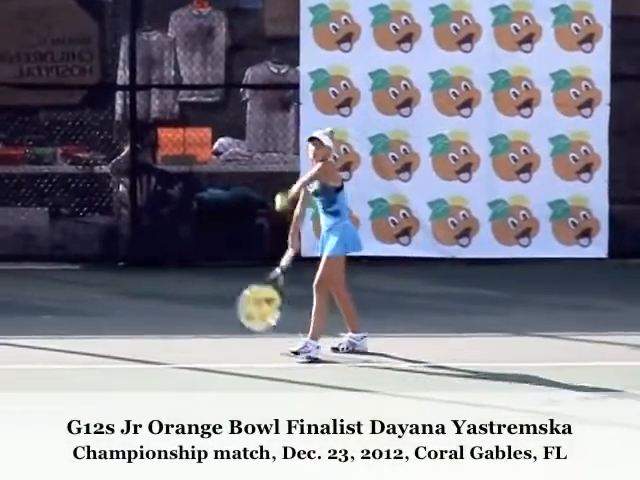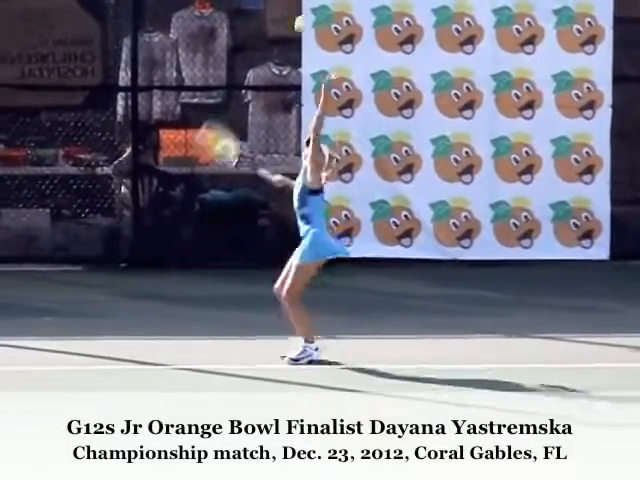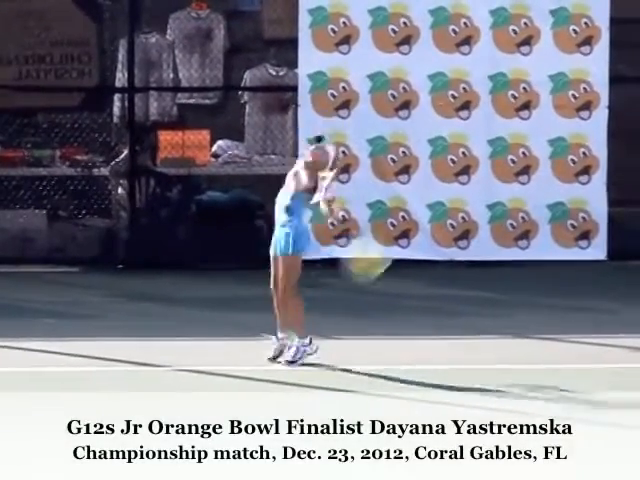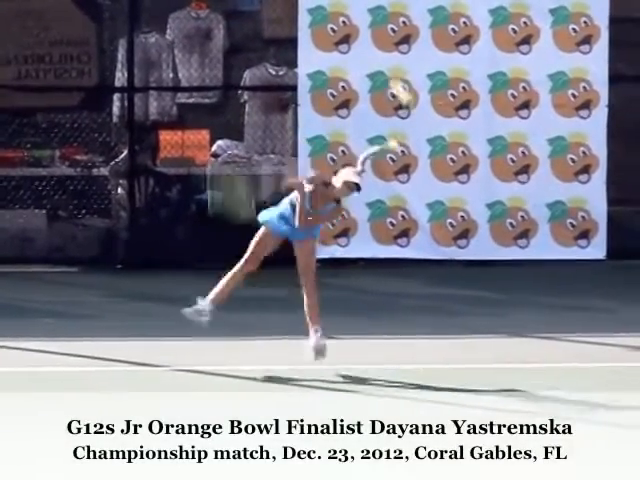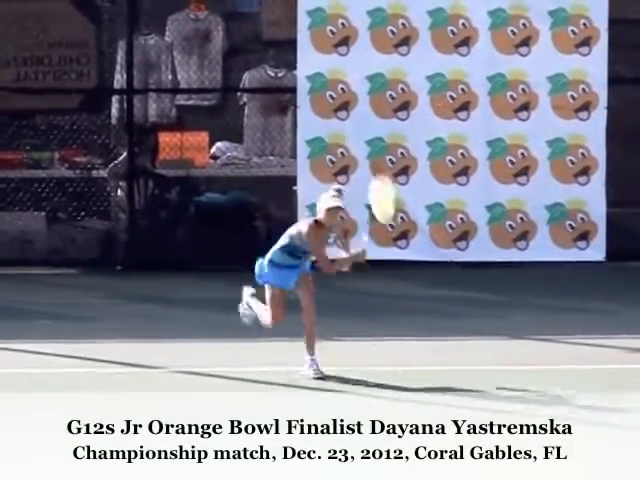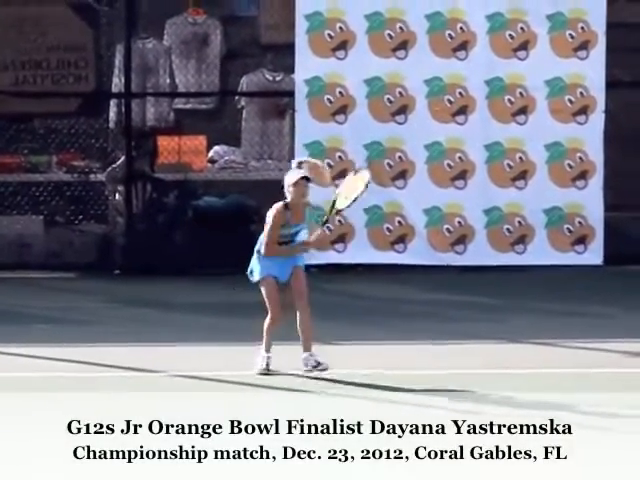
dt=0.3s
person 1, frame 1
left shoulder: (326, 169)
right shoulder: (311, 175)
left elbow: (303, 183)
right elbow: (300, 208)
left wrist: (291, 194)
right wrist: (293, 235)
left hip: (338, 232)
right hip: (329, 232)
left knee: (320, 285)
right knee: (337, 287)
left ankle: (312, 344)
right ankle: (356, 336)
person 1, frame 2
left shoulder: (313, 176)
right shoulder: (307, 180)
left elbow: (316, 134)
left wrist: (322, 105)
right wrist: (279, 179)
left hip: (313, 243)
right hip: (309, 242)
left knee: (290, 295)
right knee: (281, 290)
left ankle: (309, 347)
right ankle: (305, 339)
person 1, frame 3
left shoulder: (312, 179)
right shoulder: (300, 169)
left hip: (293, 233)
right hip: (283, 230)
left knee: (287, 290)
right knee: (277, 288)
left ankle: (303, 341)
right ankle: (285, 337)
person 1, frame 4
left shoulder: (336, 208)
right shoulder: (317, 184)
left elbow: (302, 223)
left hip: (304, 229)
right hip: (281, 219)
left knee: (308, 280)
right knee: (248, 263)
left ankle: (316, 334)
right ankle: (208, 305)
person 1, frame 5
left shoulder: (328, 226)
right shoulder: (311, 229)
right elbow: (326, 267)
right wrist: (356, 257)
left hip: (300, 265)
right hip: (277, 266)
left knee: (309, 308)
right knee: (274, 321)
left ankle: (310, 360)
right ankle: (250, 298)
person 1, frame 6
left shoulder: (305, 206)
right shoulder: (279, 212)
right elbow: (268, 250)
left wrist: (304, 243)
right wrist: (303, 246)
left hip: (291, 256)
right hip: (268, 259)
left knee: (302, 303)
right knee: (275, 314)
left ankle: (308, 355)
right ankle: (266, 355)
